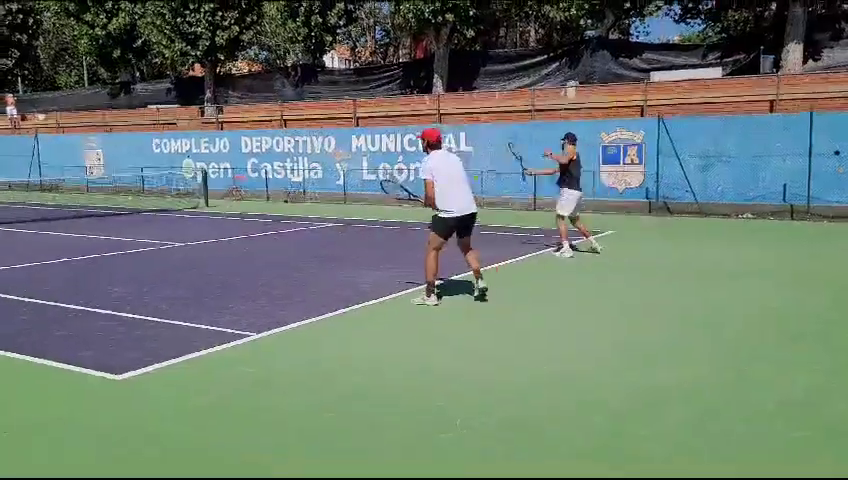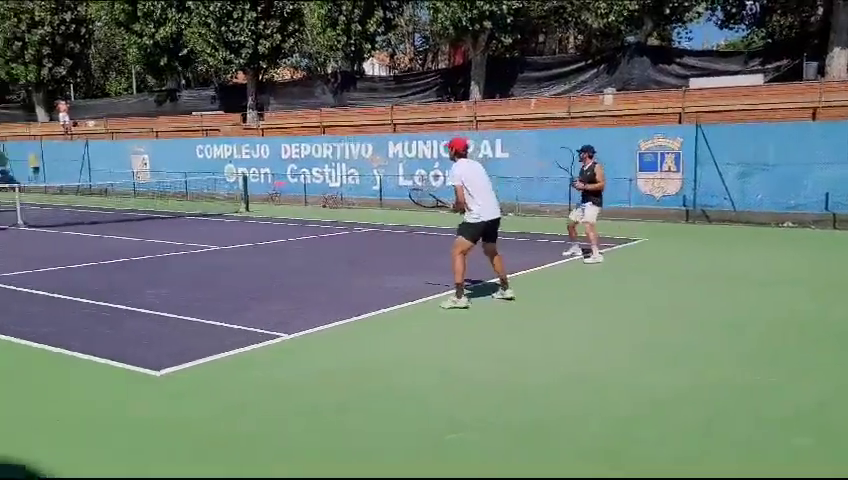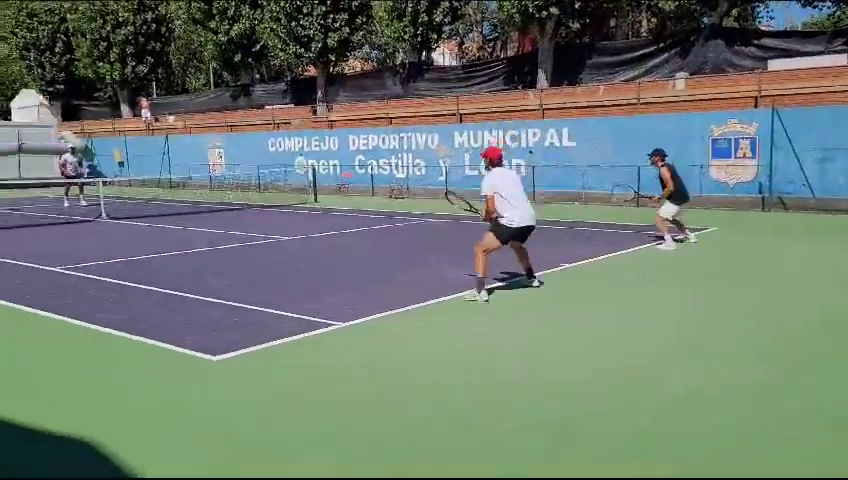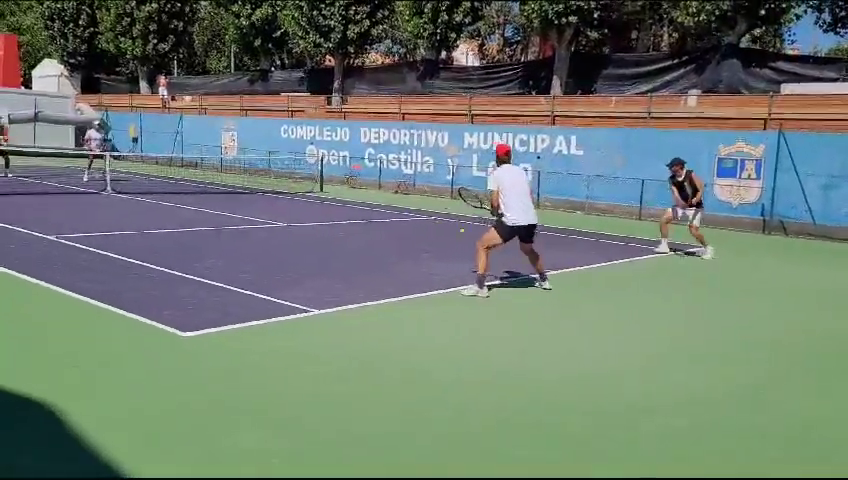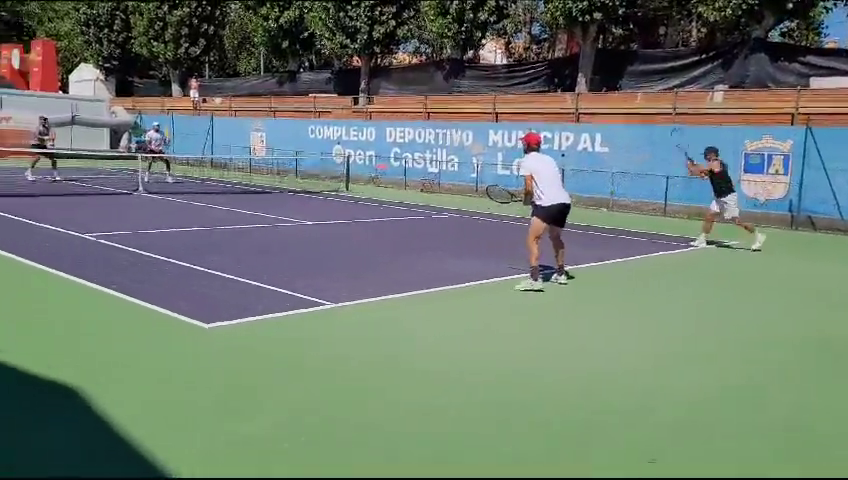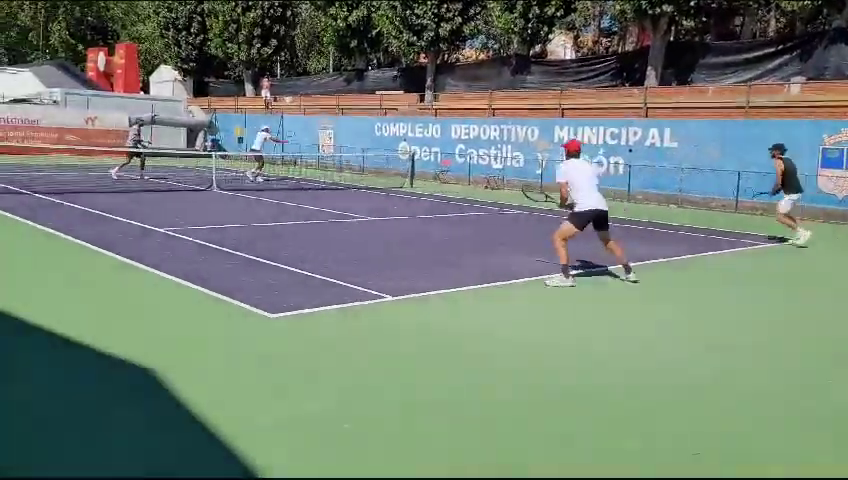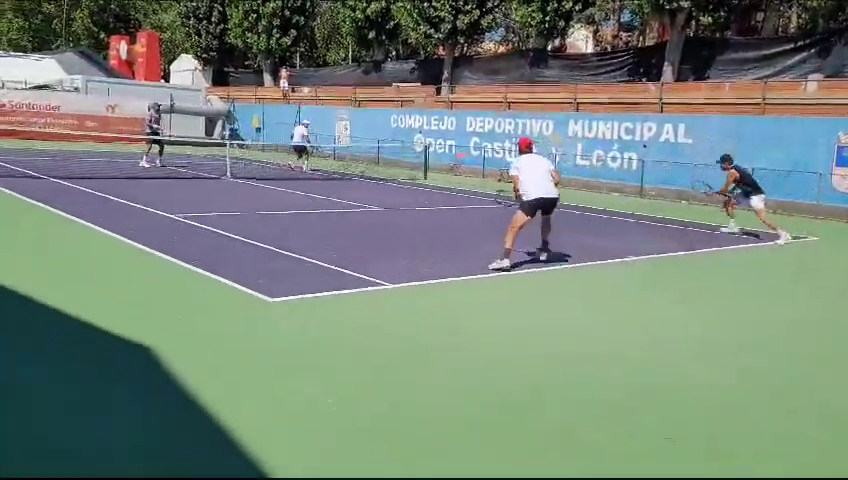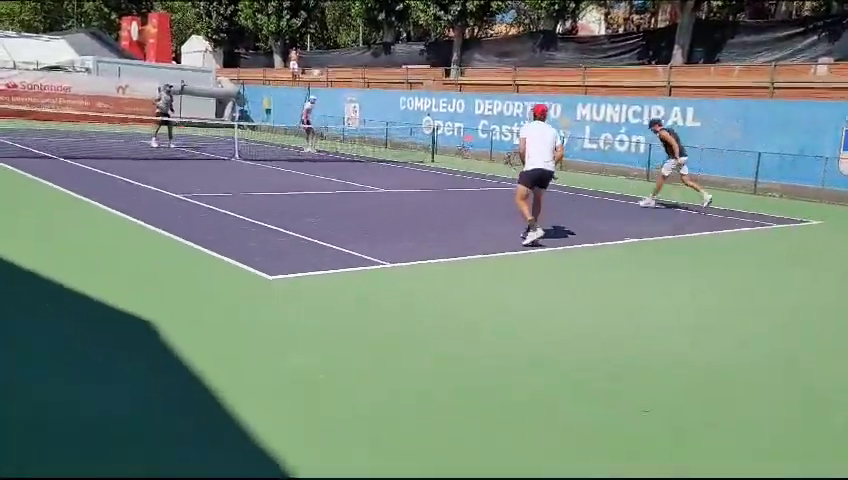
dt=0.5s
person 1, frame 1
left shoulder: (428, 161)
right shoulder: (454, 157)
left elbow: (430, 195)
left wrist: (427, 203)
left hip: (448, 213)
right hip: (470, 209)
left knee: (432, 250)
right knee: (466, 247)
left ankle: (429, 294)
right ankle: (479, 281)
person 1, frame 2
left shoulder: (456, 169)
right shoulder: (477, 165)
left elbow: (461, 200)
left wrist: (455, 208)
left hip: (477, 219)
right hip: (494, 215)
left knee: (458, 253)
right knee: (491, 252)
left ankle: (459, 296)
right ankle: (505, 289)
person 1, frame 3
left shoulder: (489, 178)
right shoulder: (512, 173)
left elbow: (490, 209)
left wrist: (486, 217)
right wrist: (494, 215)
left hip: (511, 223)
right hip: (530, 221)
left knee: (480, 250)
right knee: (516, 245)
left ankle: (480, 291)
right ankle: (531, 278)
person 1, frame 4
left shoulder: (496, 174)
right shoulder: (522, 172)
left elbow: (495, 203)
left wrist: (495, 212)
left hip: (511, 221)
right hip: (531, 220)
left knee: (482, 246)
right knee: (528, 249)
left ankle: (480, 286)
right ankle: (543, 280)
person 1, frame 5
left shoulder: (526, 161)
right shoulder: (549, 159)
left elbow: (529, 187)
left wrist: (527, 200)
right wrist: (534, 198)
left hip: (548, 204)
right hip: (564, 202)
left knee: (532, 239)
right knee: (555, 237)
left ankle: (534, 279)
right ankle: (561, 273)
person 1, frame 6
left shoulder: (563, 167)
right shoulder: (590, 167)
left elbow: (563, 193)
left wrist: (562, 204)
left hip: (584, 209)
right hip: (601, 208)
left knee: (558, 238)
right knee: (608, 241)
left ankle: (565, 277)
right ankle: (629, 271)
person 1, frame 7
left shoulder: (516, 163)
right shoulder: (544, 159)
left elbow: (516, 186)
right elbow: (557, 179)
left wrist: (518, 197)
left hip: (532, 198)
right hip: (552, 197)
left knee: (513, 228)
right knee: (546, 219)
left ankle: (504, 260)
right ankle: (543, 250)
person 1, frame 8
left shoulder: (527, 127)
right shoulder: (552, 131)
left elbow: (522, 149)
right elbow: (560, 153)
left wrist: (524, 162)
left hip: (533, 168)
right hip: (548, 170)
left knee: (520, 199)
right knee: (537, 199)
left ankle: (534, 230)
right ankle: (531, 230)
